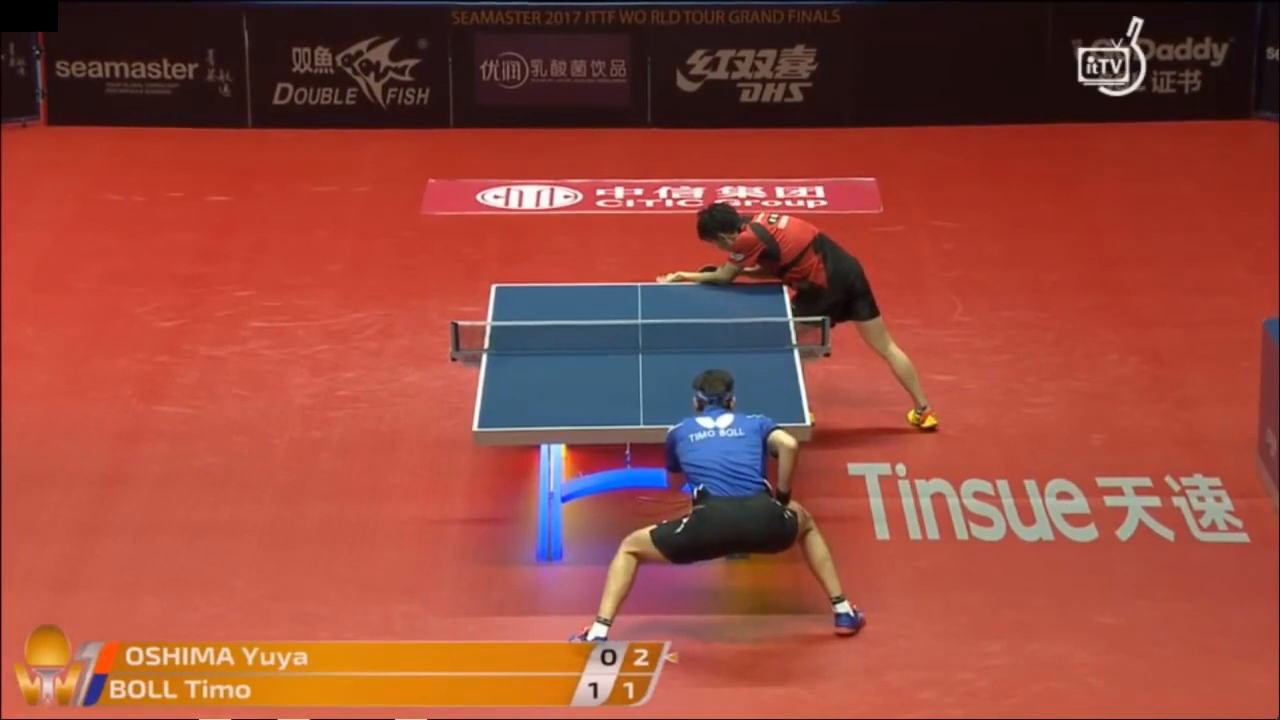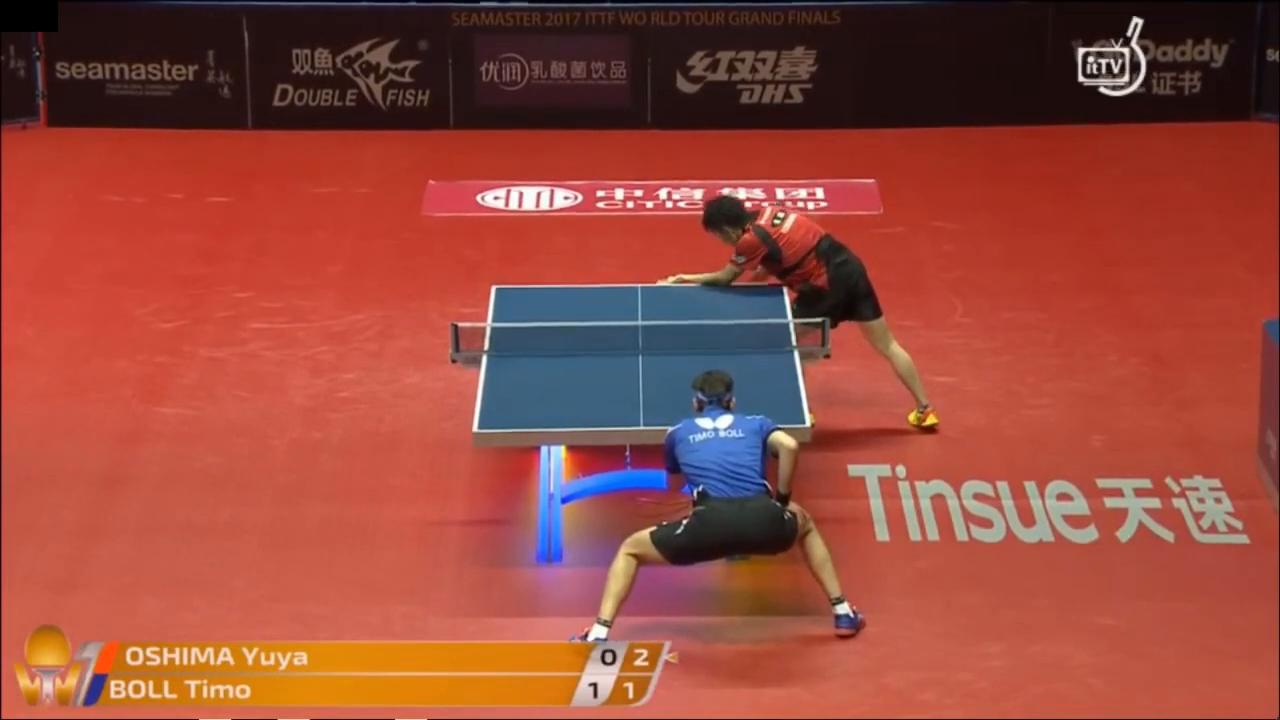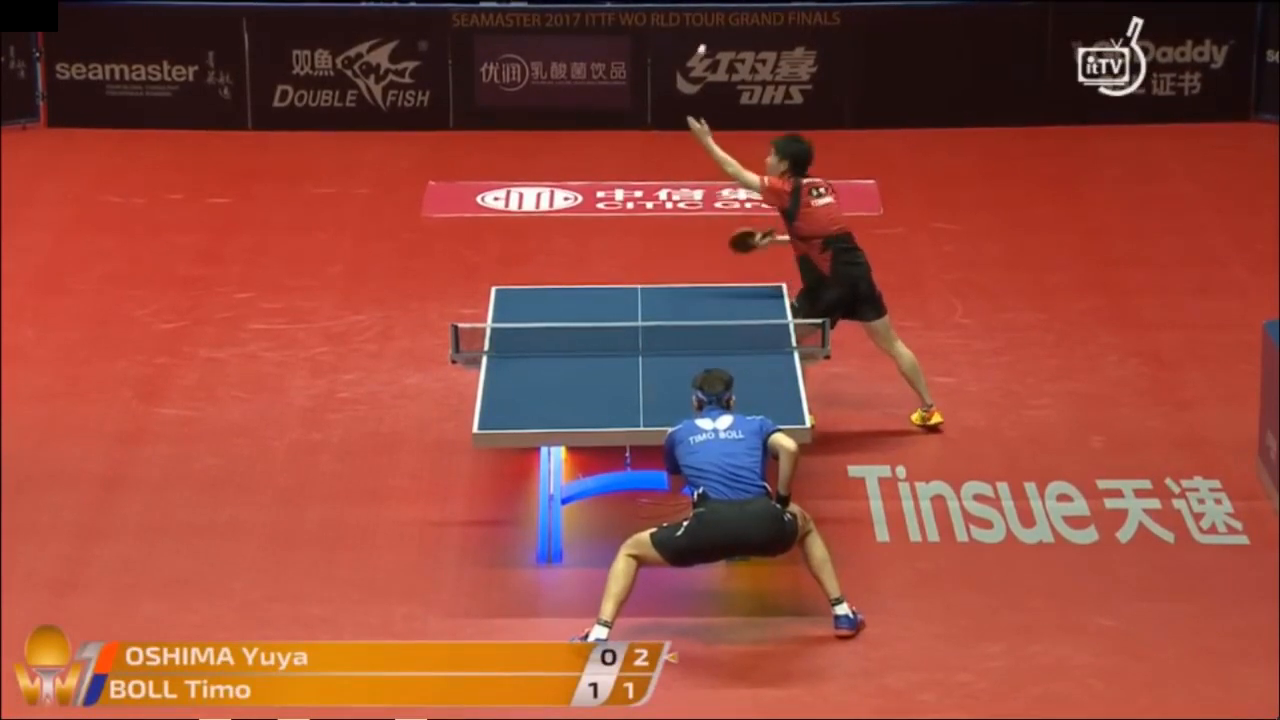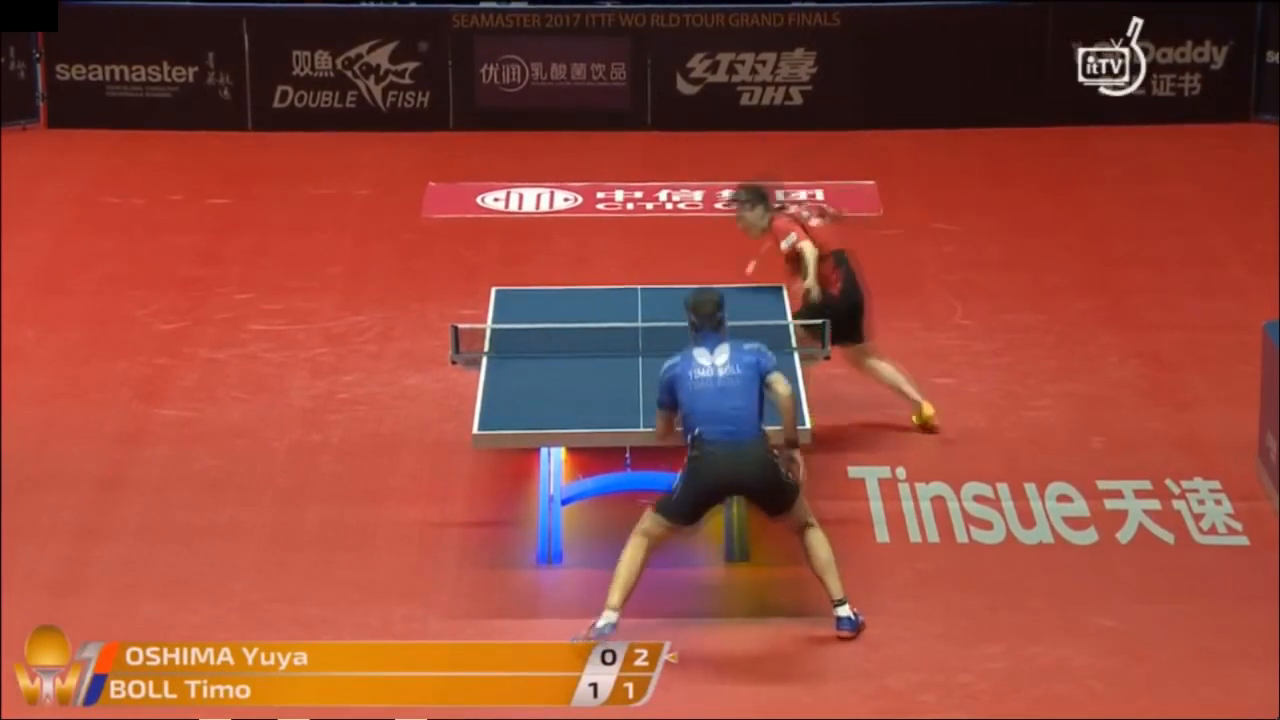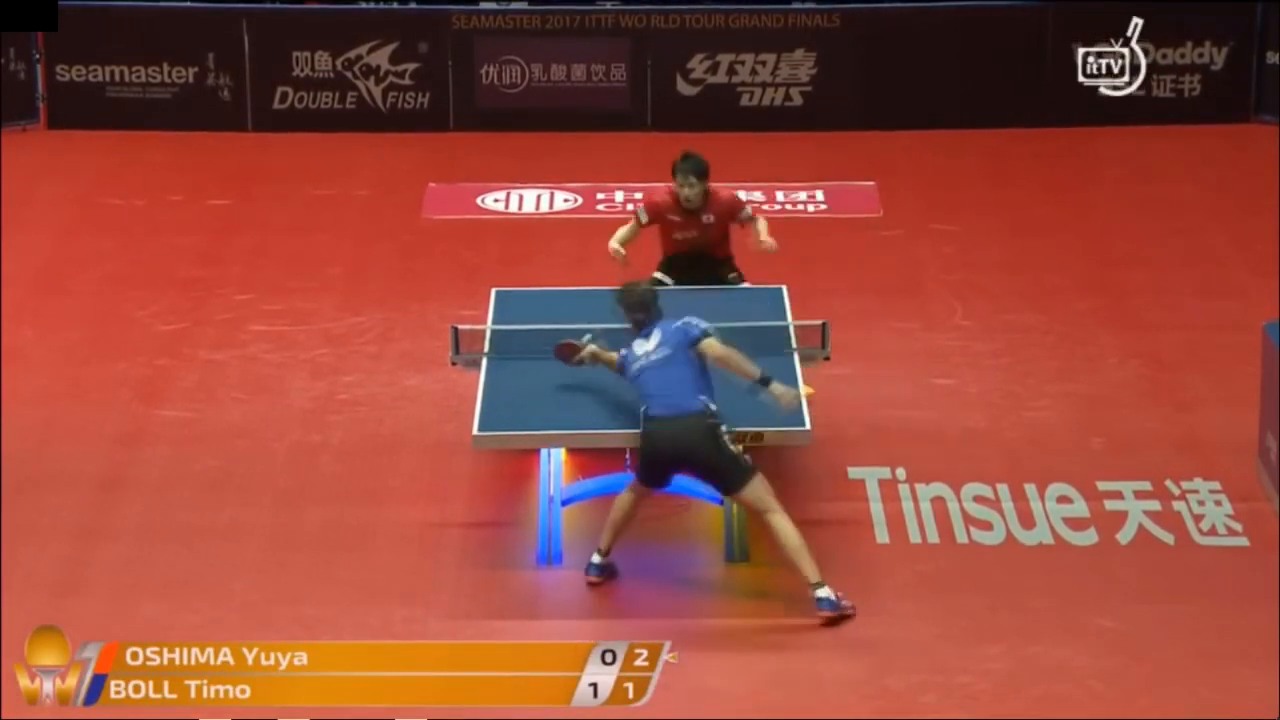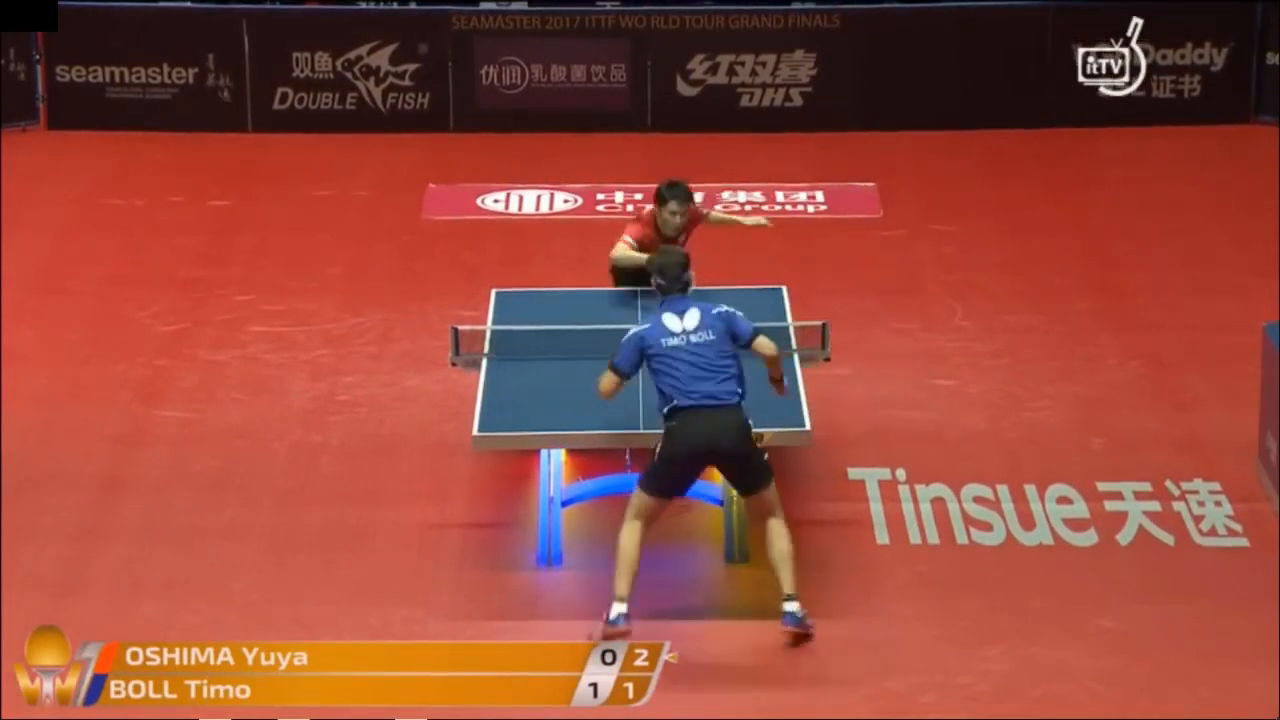
dt=0.7s
person 1, frame 1
left shoulder: (679, 432)
right shoulder: (756, 423)
right elbow: (788, 445)
right wrist: (782, 498)
left hip: (710, 523)
right hip: (762, 519)
left knee: (630, 548)
right knee: (804, 523)
left ankle: (598, 635)
right ankle: (843, 613)
person 1, frame 2
left shoulder: (679, 433)
right shoulder: (756, 423)
right elbow: (789, 446)
right wrist: (783, 499)
left hip: (710, 524)
right hip: (763, 521)
left knee: (630, 549)
right knee: (804, 524)
left ankle: (599, 635)
right ankle: (843, 614)
person 1, frame 3
left shoulder: (678, 434)
right shoulder: (757, 424)
right elbow: (789, 448)
right wrist: (783, 500)
left hip: (709, 527)
right hip: (763, 523)
left knee: (630, 550)
right knee: (804, 524)
left ankle: (599, 636)
right ankle: (842, 614)
person 1, frame 4
left shoulder: (675, 367)
right shoulder: (754, 353)
left elbow: (664, 431)
right elbow: (783, 393)
right wrist: (792, 447)
left hip: (708, 466)
right hip: (758, 461)
left knee: (643, 537)
right knee: (807, 526)
left ankle: (607, 622)
right ankle: (844, 614)
person 1, frame 5
left shoulder: (629, 355)
right shoulder: (683, 327)
right elbow: (716, 351)
left wrist: (595, 354)
right wrist: (767, 383)
left hip: (658, 437)
right hip: (700, 431)
left knee: (635, 492)
right knee: (771, 510)
left ankle: (599, 563)
right ankle: (823, 594)
person 1, frame 6
left shoulder: (641, 331)
right shoulder: (721, 315)
left elbow: (606, 390)
right elbow: (769, 352)
left wrist: (612, 372)
right wrist: (777, 379)
left hip: (683, 433)
right hip: (731, 428)
left knee: (635, 517)
right knee: (772, 516)
left ankle: (618, 613)
right ankle: (791, 609)
person 2, frame 1
left shoulder: (748, 239)
right shoulder: (761, 221)
left elbow: (723, 278)
left wrist: (681, 276)
right wrist: (745, 270)
left hip: (825, 285)
right hip: (849, 268)
right knee: (885, 346)
right ankle: (923, 409)
person 2, frame 2
left shoulder: (751, 240)
right shoulder: (773, 209)
left elbow: (724, 277)
left wrist: (683, 278)
left hip: (826, 287)
right hip: (851, 268)
right knee: (887, 345)
right ankle: (924, 409)
person 2, frame 3
left shoulder: (787, 191)
right shoulder: (823, 188)
left elbow: (737, 173)
left wrist: (706, 140)
right wrist: (775, 238)
left hip: (828, 282)
right hip: (858, 269)
right knee: (891, 344)
right ankle: (928, 409)
person 2, frame 4
left shoulder: (778, 225)
right shoulder: (797, 212)
left elbow: (808, 249)
right elbow: (831, 214)
left wrist: (811, 280)
left hip: (832, 295)
right hip: (848, 292)
right knee: (865, 360)
right ankle: (922, 406)
person 2, frame 5
left shoulder: (725, 200)
right shoulder: (660, 201)
left elbow: (755, 220)
right elbow: (633, 226)
left wrist: (764, 237)
right wrist: (615, 243)
left hip: (718, 266)
right hip: (677, 265)
person 2, frame 6
left shoulder: (687, 216)
right shoulder: (640, 230)
left elbow: (706, 214)
right elbow: (616, 256)
left wrist: (742, 220)
right wrist: (646, 258)
